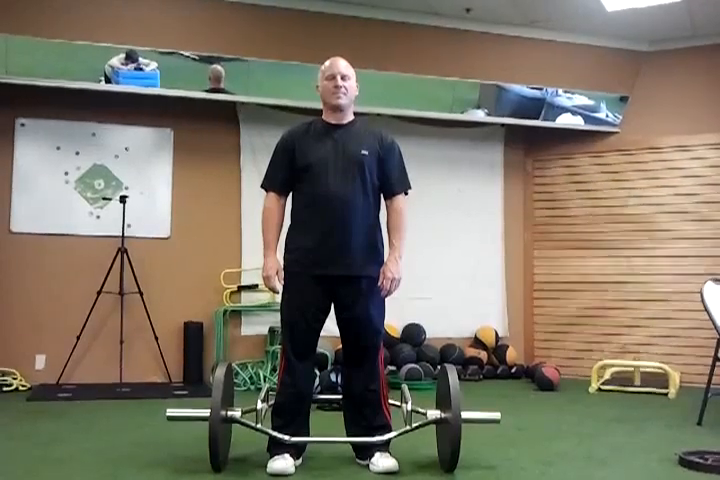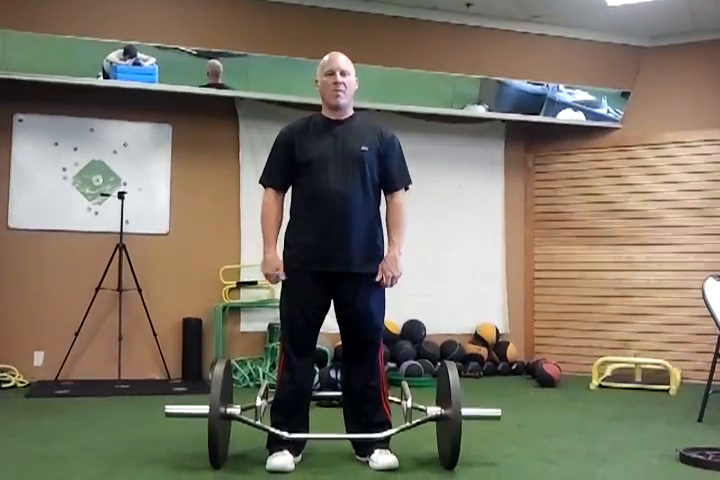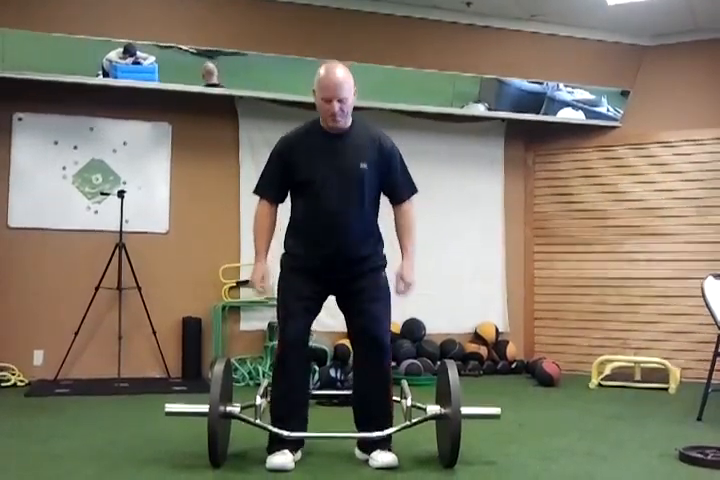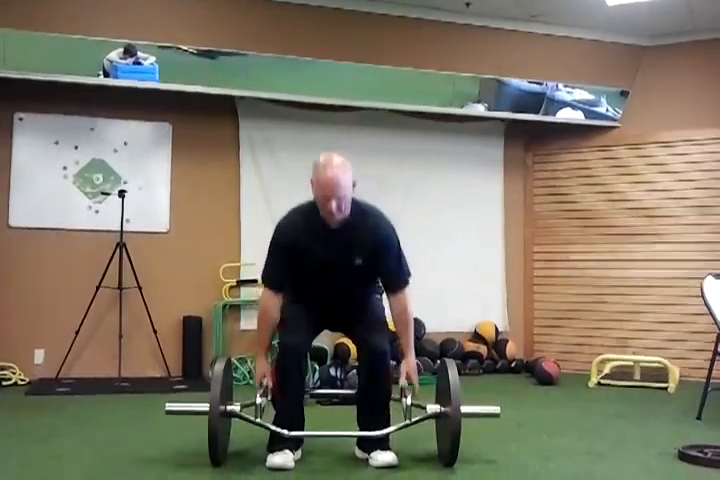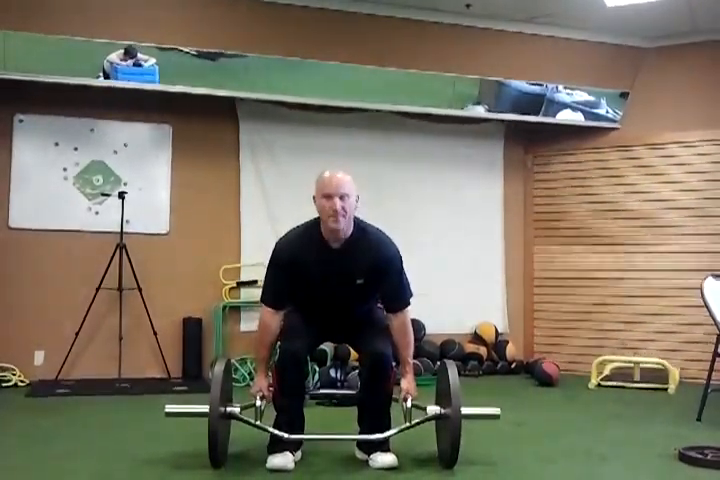
dt=0.5s
person 1, frame 1
left shoulder: (380, 142)
right shoulder: (295, 140)
left elbow: (396, 201)
right elbow: (275, 198)
left wrist: (395, 256)
right wrist: (270, 254)
left hip: (363, 269)
right hip: (304, 268)
left knee: (366, 356)
right knee: (296, 355)
left ankle: (372, 445)
person 1, frame 2
left shoulder: (380, 137)
right shoulder: (294, 135)
left elbow: (396, 196)
right elbow: (273, 193)
left wrist: (395, 252)
right wrist: (270, 249)
left hip: (362, 265)
right hip: (305, 264)
left knee: (365, 353)
right knee: (296, 352)
left ankle: (372, 441)
right ankle: (285, 442)
person 1, frame 3
left shoulder: (379, 145)
right shoulder: (292, 145)
left elbow: (403, 203)
right elbow: (267, 203)
left wrist: (408, 259)
right wrist: (260, 261)
left hip: (364, 267)
right hip: (303, 267)
left knee: (375, 343)
right knee: (291, 342)
left ankle: (374, 441)
right ankle: (285, 442)
person 1, frame 4
left shoulder: (377, 227)
right shoulder: (292, 227)
left elbow: (398, 293)
right elbow: (272, 293)
left wrist: (409, 355)
right wrist: (262, 356)
left hip: (360, 303)
right hip: (305, 302)
left knee: (378, 350)
right knee: (289, 349)
left ankle: (374, 441)
right ankle: (285, 441)
person 1, frame 5
left shoulder: (381, 247)
right shoulder: (291, 246)
left elbow: (398, 312)
right elbow: (272, 311)
left wrist: (408, 373)
right wrist: (261, 372)
left hip: (362, 315)
right hip: (307, 314)
left knee: (380, 355)
right knee: (290, 353)
left ankle: (373, 441)
right ankle: (285, 442)
